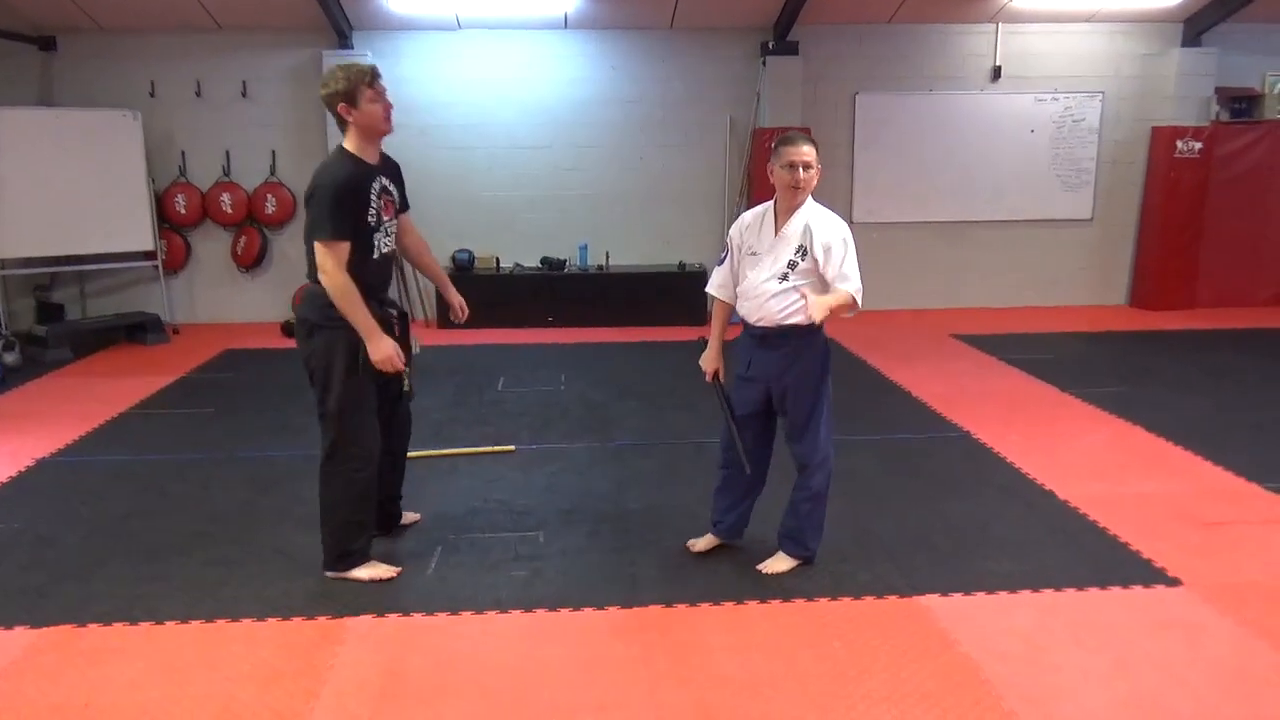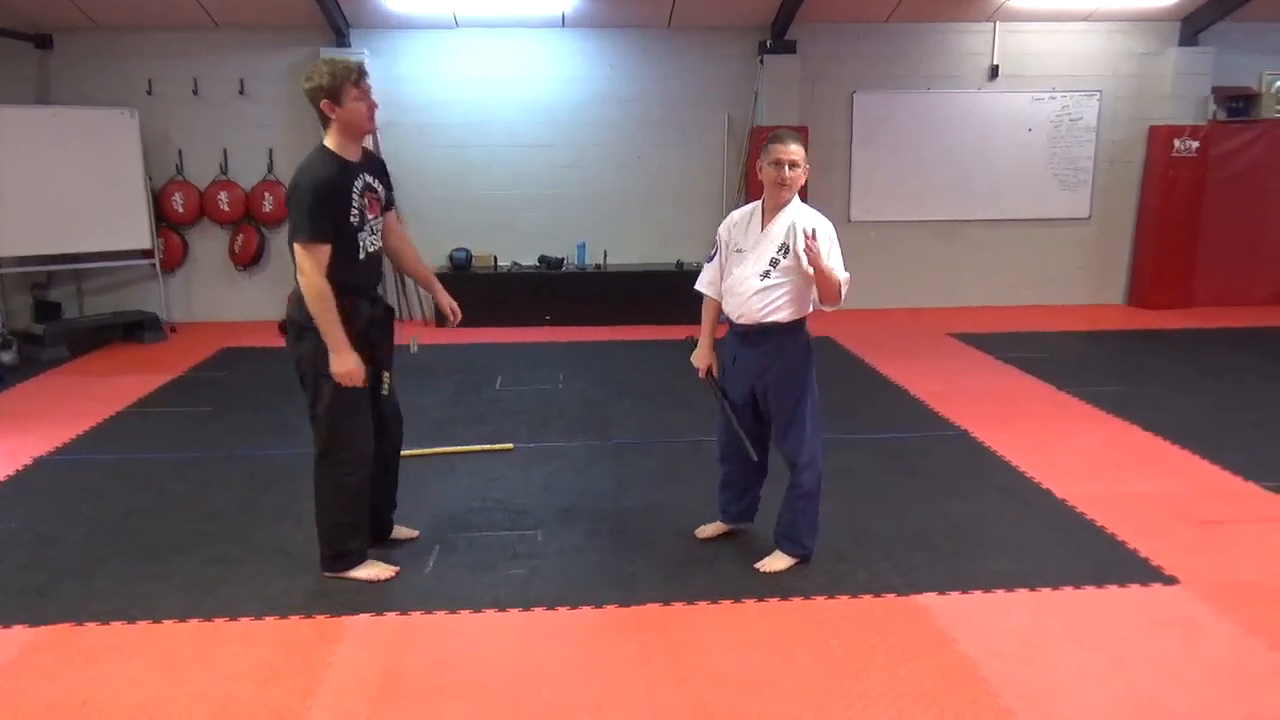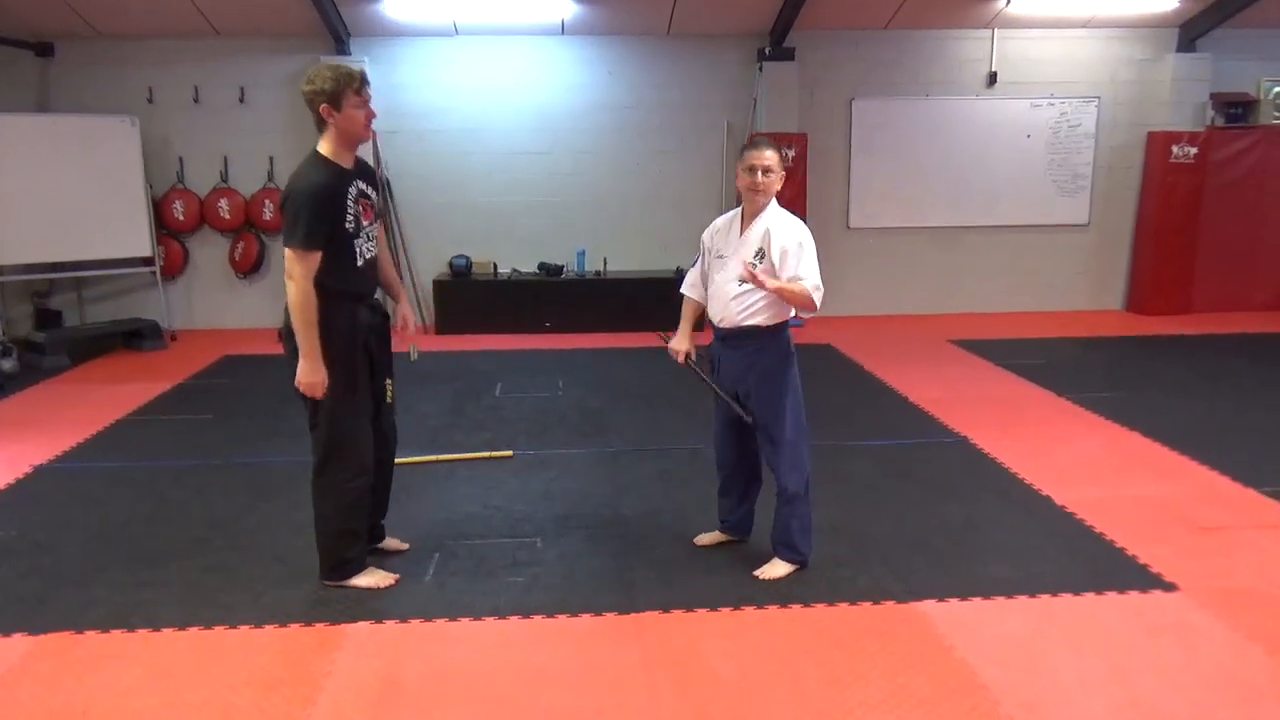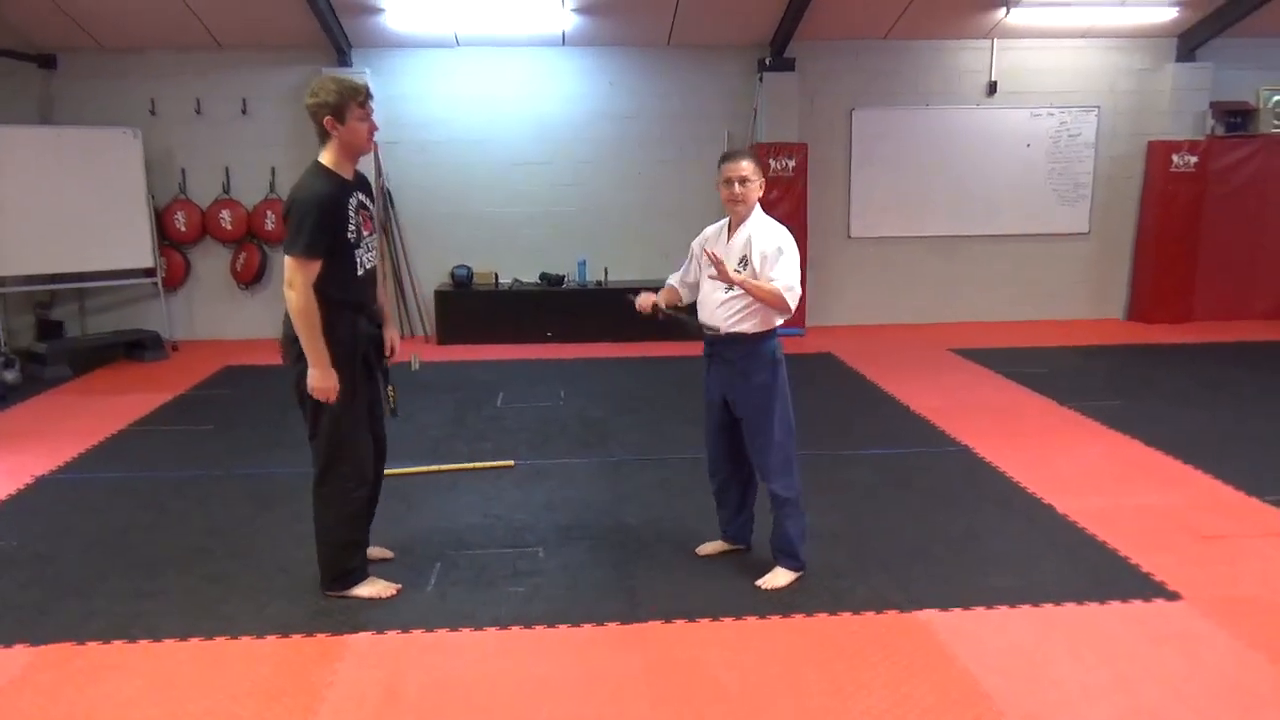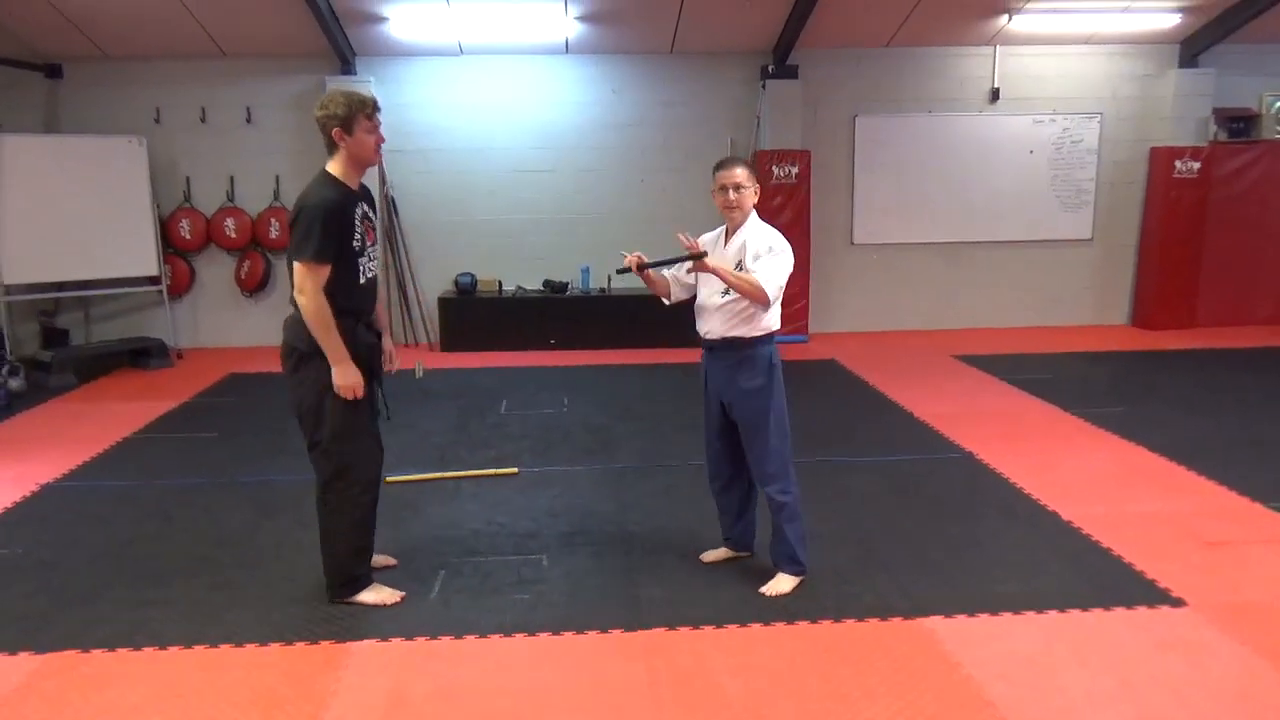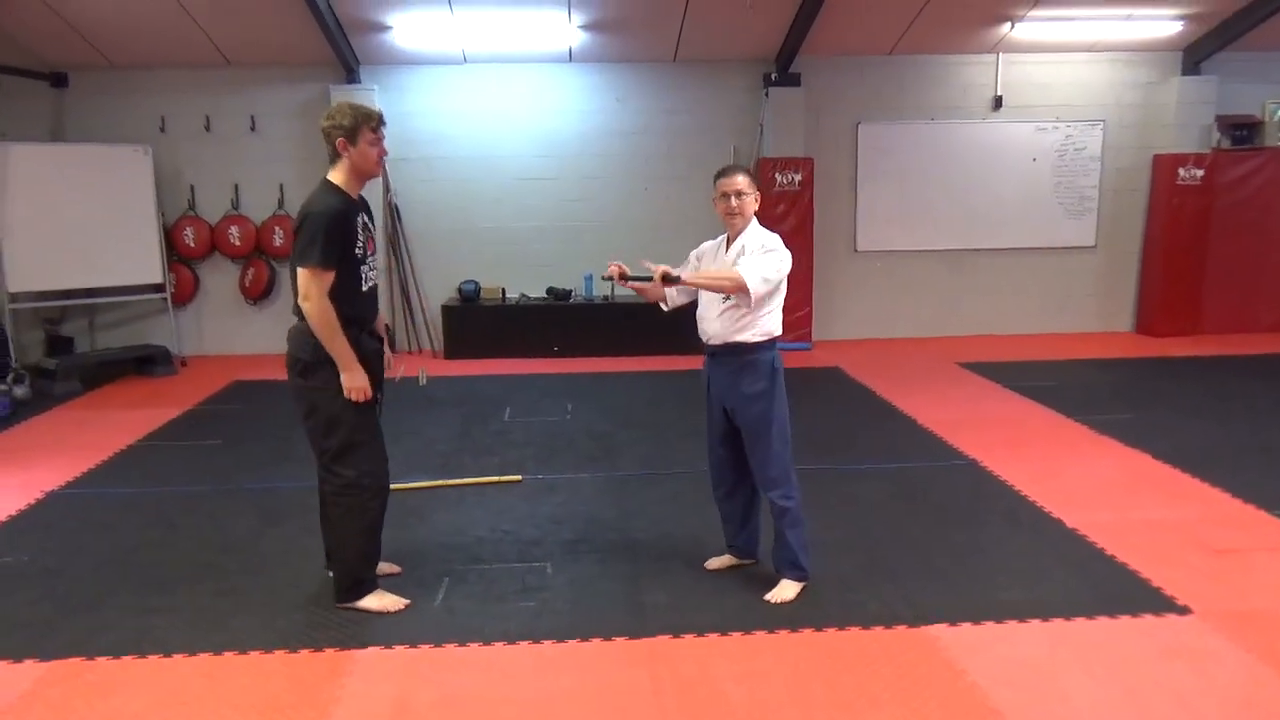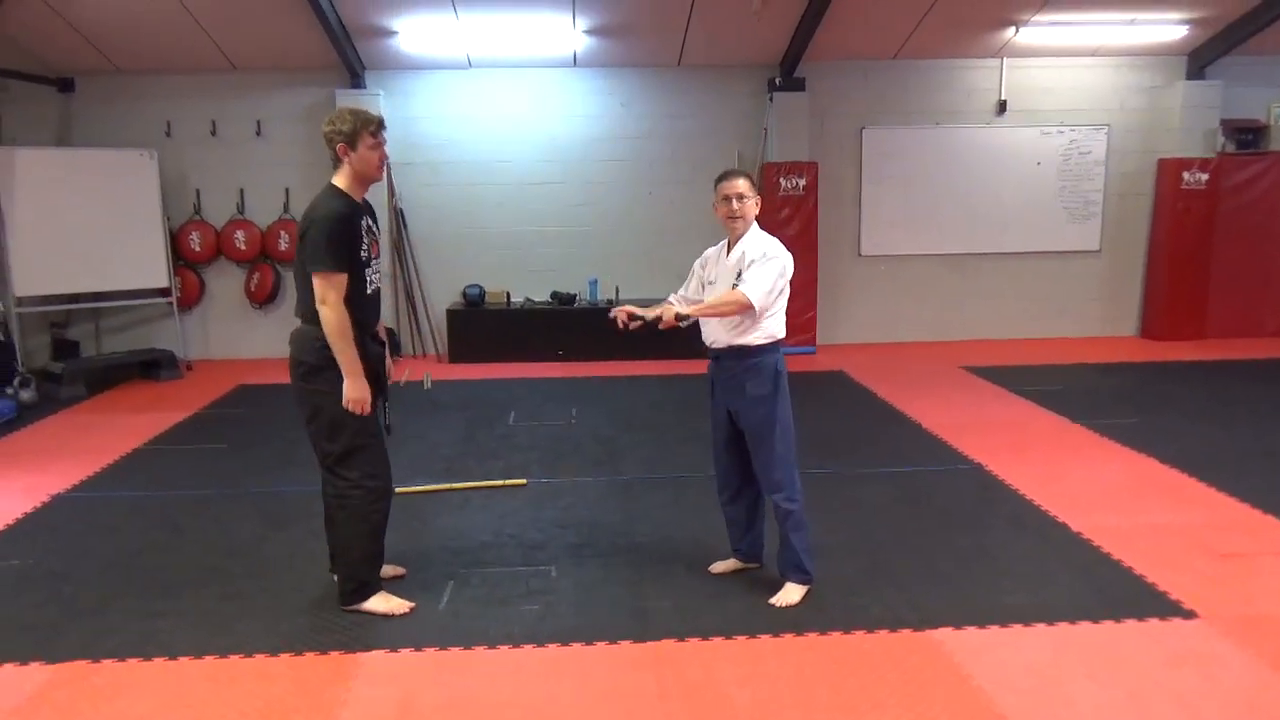
dt=0.2s
person 1, frame 1
left shoulder: (387, 168)
right shoulder: (335, 180)
left elbow: (405, 235)
right elbow: (330, 270)
left wrist: (446, 287)
right wrist: (374, 336)
left hip: (374, 312)
right hip: (337, 327)
left knee: (394, 421)
right knee: (352, 440)
left ankle: (384, 513)
right ankle: (345, 557)
person 1, frame 2
left shoulder: (371, 165)
right shoulder: (316, 180)
left elbow: (392, 235)
right elbow: (309, 273)
left wrist: (435, 288)
right wrist: (337, 349)
left hip: (367, 315)
right hip: (329, 325)
left knee: (384, 427)
right knee: (344, 441)
left ankle: (376, 524)
right ankle: (342, 556)
person 1, frame 3
left shoulder: (362, 172)
right shoulder: (312, 186)
right elbow: (298, 278)
left wrist: (400, 299)
right wrist: (309, 358)
left hip: (363, 323)
right hip: (329, 331)
left knee: (380, 436)
right knee: (344, 451)
left ankle: (368, 532)
right ankle: (341, 564)
person 1, frame 4
left shoulder: (359, 184)
right shoulder: (314, 196)
right elbow: (297, 286)
left wrist: (386, 321)
right wrist: (316, 364)
left hip: (358, 335)
right hip: (327, 341)
left knee: (370, 449)
right knee: (344, 460)
left ankle: (352, 543)
right ankle: (342, 575)
person 1, frame 5
left shoulder: (360, 196)
right shoulder: (322, 203)
right elbow: (307, 291)
left wrist: (382, 334)
right wrist: (339, 363)
left hip: (353, 342)
right hip: (324, 352)
left knee: (359, 457)
right knee: (349, 465)
left ankle: (349, 551)
right ankle: (349, 580)
person 1, frame 6
left shoulder: (356, 206)
right shoulder: (325, 211)
right elbow: (311, 298)
left wrist: (379, 342)
right wrist: (348, 366)
left hip: (351, 349)
right hip: (326, 359)
left knee: (348, 463)
right knee: (360, 469)
left ankle: (350, 559)
right ankle: (354, 585)
person 1, frame 7
left shoulder: (360, 209)
right shoulder: (329, 215)
right elbow: (328, 303)
left wrist: (379, 350)
right wrist: (352, 375)
left hip: (353, 355)
right hip: (329, 362)
left knee: (351, 465)
right knee: (363, 472)
left ankle: (356, 561)
right ankle: (358, 588)
person 2, frame 1
left shoulder: (829, 229)
right shoulder: (747, 224)
left elbow: (851, 297)
right elbow: (724, 288)
left wrist: (827, 302)
right wrist: (713, 347)
left hip: (801, 349)
right hip: (752, 346)
left knee: (810, 452)
right knee: (740, 441)
left ankle: (797, 545)
right ankle: (726, 525)
person 2, frame 2
left shoulder: (812, 226)
right shoulder: (735, 223)
left elbow: (834, 297)
right elbow: (713, 284)
left wrist: (817, 265)
right wrist: (705, 344)
left hip: (784, 347)
right hip: (737, 344)
left knee: (799, 448)
right knee: (735, 440)
left ankle: (795, 543)
right ankle: (734, 515)
person 2, frame 3
left shoulder: (789, 231)
right shoulder: (719, 229)
left elbow: (809, 301)
right elbow: (698, 284)
left wrist: (768, 283)
right wrist: (684, 332)
left hip: (767, 350)
right hip: (724, 347)
left knee: (783, 452)
right knee: (730, 446)
left ankle: (790, 550)
right ankle: (733, 525)
person 2, frame 4
left shoulder: (775, 237)
right shoulder: (708, 238)
left elbow: (784, 302)
right elbow: (683, 289)
left wrist: (735, 277)
right wrist: (657, 296)
left hip: (756, 357)
right hip: (717, 355)
left knee: (773, 458)
right knee: (723, 454)
left ankle: (789, 558)
right ankle: (734, 533)
person 2, frame 5
left shoulder: (770, 242)
right shoulder: (707, 243)
left elbow: (761, 291)
right elbow: (671, 288)
left wrist: (708, 265)
right wrist: (644, 271)
left hip: (754, 362)
right hip: (715, 359)
left knee: (771, 464)
right knee: (723, 460)
left ankle: (790, 563)
right ankle: (738, 540)
person 2, frame 6
left shoulder: (770, 248)
right shoulder: (707, 251)
left elbow: (740, 284)
right elbow: (669, 293)
left wrist: (679, 278)
right wrist: (631, 280)
left hip: (756, 367)
right hip: (718, 365)
left knee: (773, 470)
right knee: (726, 466)
left ankle: (793, 569)
right ankle: (742, 547)
person 2, frame 7
left shoulder: (769, 251)
right shoulder: (711, 256)
left elbow: (745, 302)
right elbow: (679, 305)
left wrist: (687, 309)
right wrist: (640, 314)
left hip: (759, 369)
right hip: (722, 369)
left knee: (777, 473)
right knee: (731, 469)
left ankle: (798, 573)
right ankle: (746, 551)
